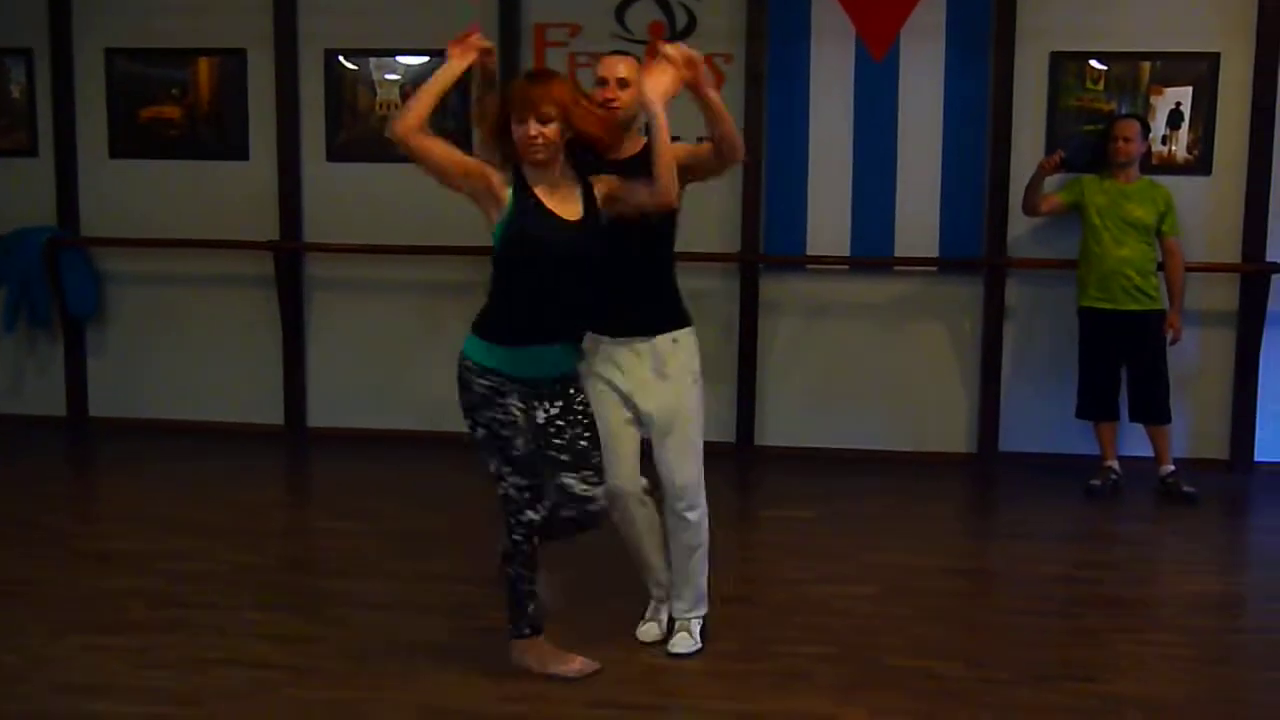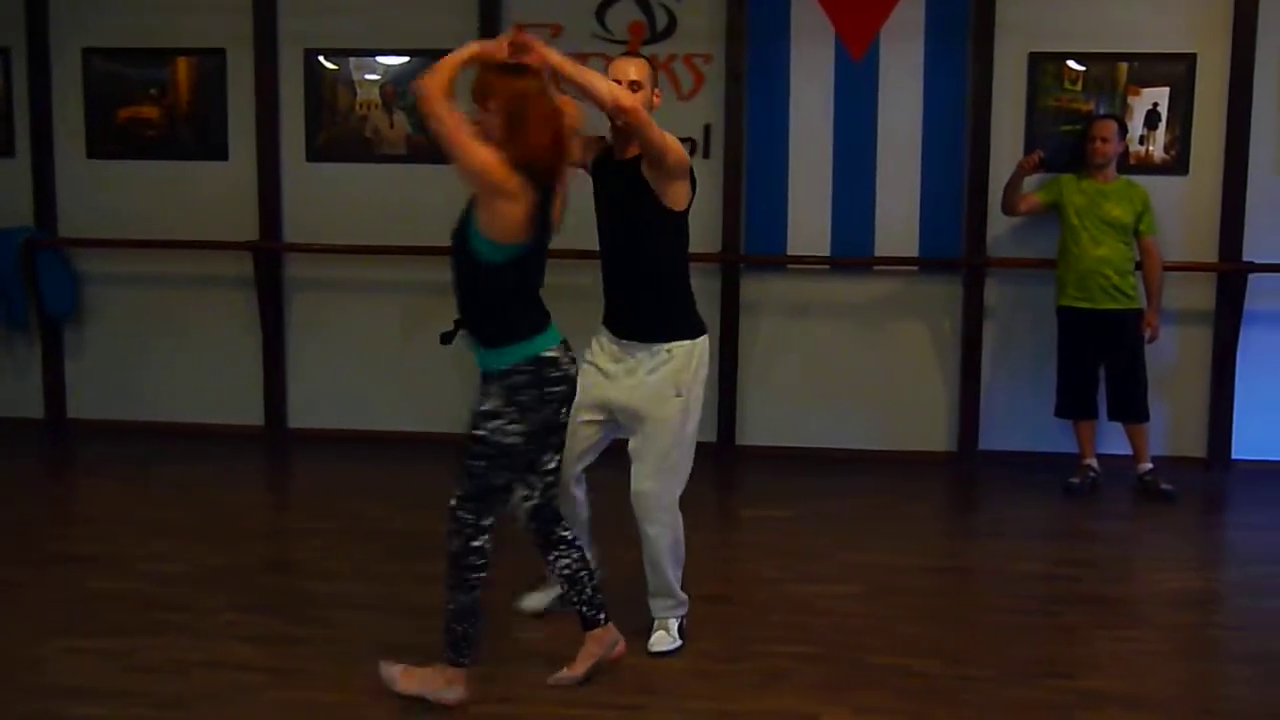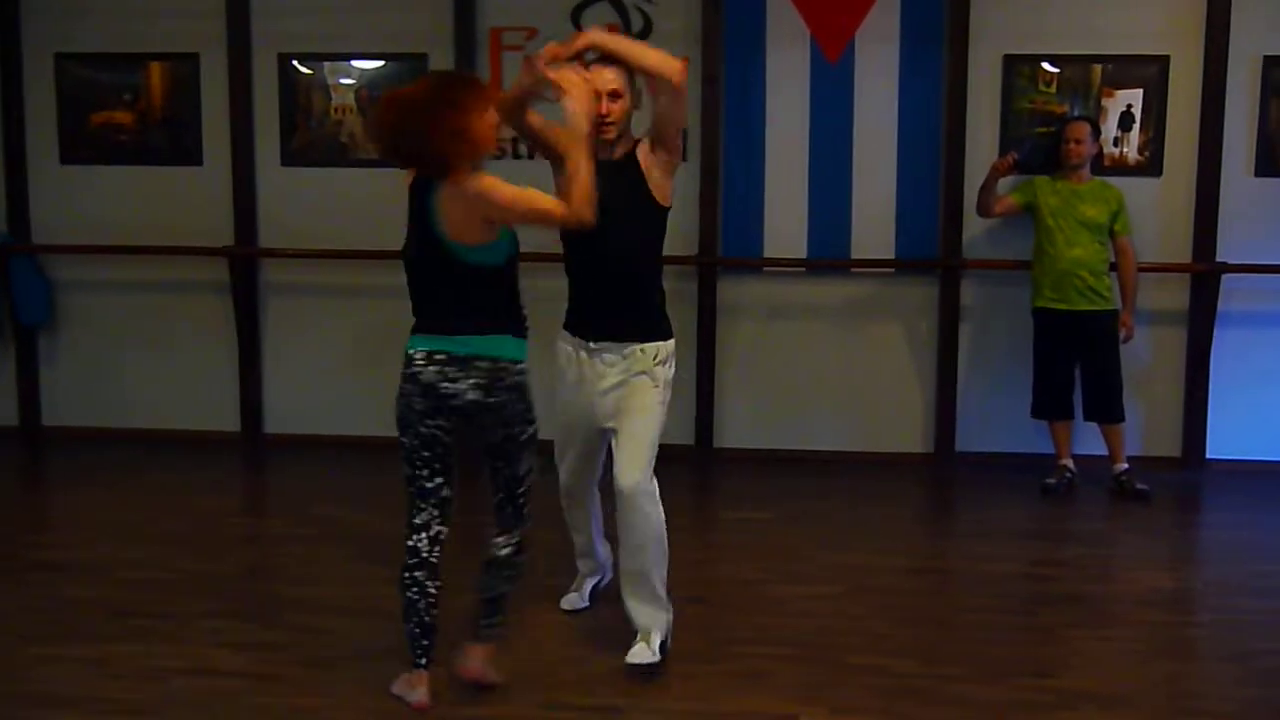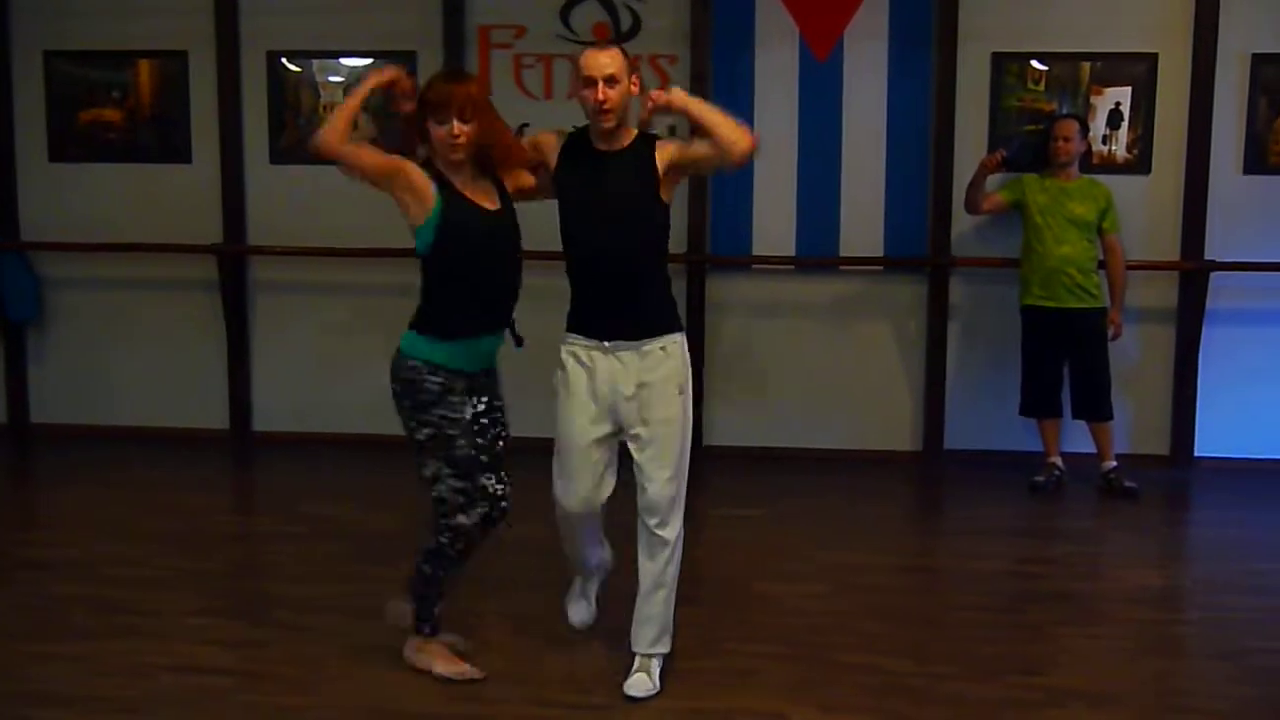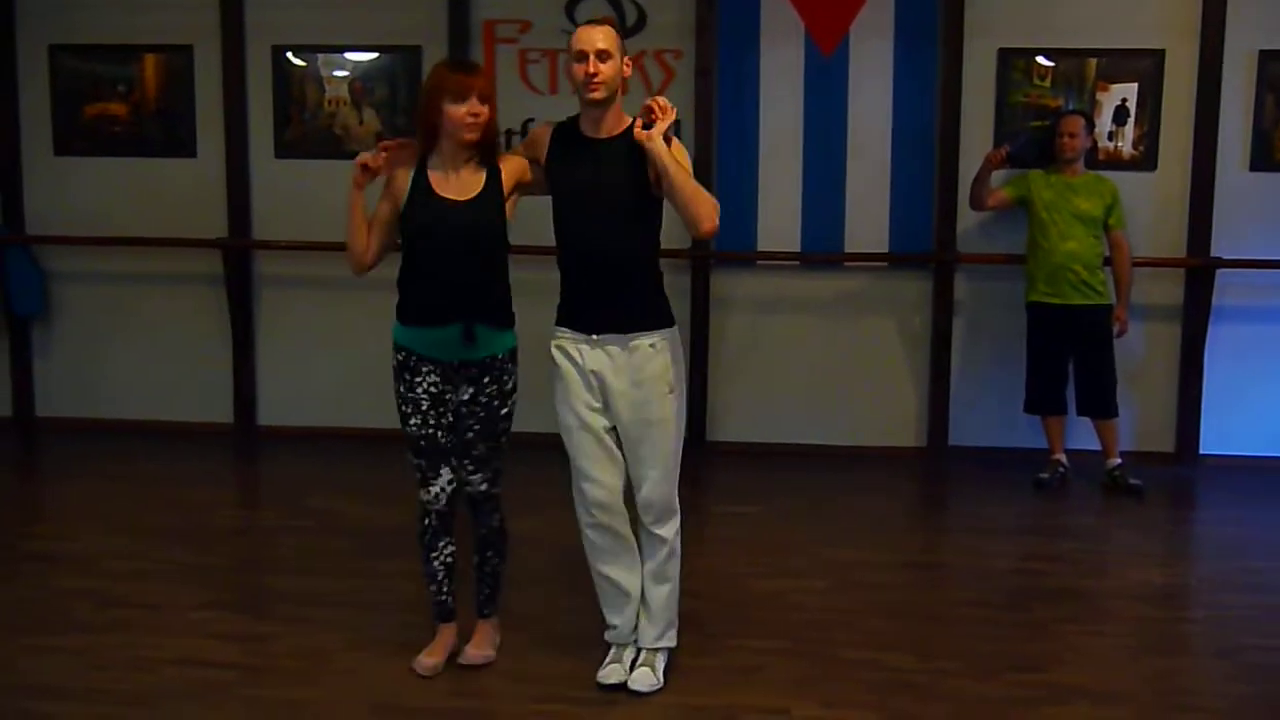
dt=0.3s
person 1, frame 1
left shoulder: (667, 163)
right shoulder: (571, 161)
left elbow: (730, 153)
left wrist: (702, 90)
left hip: (662, 344)
right hip: (596, 347)
left knee: (682, 487)
right knee: (622, 484)
left ankle: (689, 610)
right ankle: (660, 589)
person 1, frame 2
left shoulder: (667, 159)
right shoulder: (599, 155)
left elbow: (632, 118)
left wrist: (557, 61)
left hip: (671, 353)
right hip: (611, 346)
left knee: (652, 495)
right knee: (558, 466)
left ankle: (669, 612)
person 1, frame 3
left shoulder: (653, 157)
right shoulder: (565, 152)
left elbow: (674, 74)
right elbow: (503, 110)
left wrist: (598, 40)
left hip: (642, 352)
right hip: (578, 350)
left knee: (634, 481)
right knee: (576, 478)
left ankle: (652, 621)
right ankle: (594, 565)
person 1, frame 4
left shoulder: (660, 156)
right shoulder: (555, 150)
left elbow: (741, 148)
left wrist: (682, 103)
left hip: (656, 351)
right hip: (584, 350)
left knee: (660, 503)
right knee: (574, 495)
left ankle: (650, 648)
right ankle: (588, 565)
person 1, frame 5
left shoulder: (655, 145)
right shoulder: (547, 142)
left elbow: (706, 225)
left wrist: (655, 145)
left hip: (646, 344)
right hip: (574, 345)
left knee: (657, 501)
right knee: (598, 500)
left ankle: (656, 640)
right ankle: (623, 634)
person 2, frame 1
left shoulder: (598, 193)
right shoulder: (496, 185)
left elbow: (665, 198)
right elbow: (406, 131)
left wrist: (657, 112)
right wrist: (456, 65)
left hip: (559, 378)
right hip: (491, 374)
left knee: (590, 499)
right knee: (528, 510)
right ankle: (526, 638)
person 2, frame 2
left shoulder: (503, 178)
right shoulder: (521, 182)
left elbow: (430, 94)
left wrist: (472, 53)
left hip: (526, 379)
right hip: (533, 368)
left knee: (469, 517)
right knee: (539, 509)
left ankle: (451, 672)
right ankle: (597, 632)
person 2, frame 3
left shoulder: (423, 186)
right shoulder: (473, 190)
right elbow: (579, 213)
right wrist: (577, 119)
left hip: (423, 373)
right hip: (492, 376)
left knee: (424, 522)
right knee: (515, 511)
left ankle: (417, 672)
right ankle: (479, 647)
person 2, frame 4
left shoulder: (501, 180)
right shoulder: (415, 179)
right elbow: (327, 143)
right wrist: (373, 83)
left hip: (480, 368)
right hip: (430, 370)
left knee: (492, 501)
right knee: (457, 509)
left ankle: (424, 609)
right ankle: (423, 638)
person 2, frame 5
left shoulder: (508, 171)
right shoulder: (406, 176)
right elbow: (362, 260)
right wrist: (359, 184)
left hip: (490, 355)
right hip: (420, 354)
left knee: (483, 491)
right knee: (436, 492)
left ankle: (487, 619)
right ankle: (444, 626)
person 3, frame 1
left shoulder: (1159, 195)
right shoulder: (1086, 187)
left elbow: (1173, 255)
right elbow: (1033, 208)
left wrist: (1176, 310)
right wrist: (1040, 175)
left hip: (1146, 310)
right hip: (1097, 309)
left knee: (1153, 393)
right knee: (1100, 392)
left ankle: (1167, 471)
right ankle: (1110, 467)
person 3, frame 2
left shoulder: (1136, 195)
right shoulder: (1064, 187)
left elbow: (1150, 254)
right elbow: (1012, 208)
left wrist: (1153, 308)
right wrist: (1019, 175)
left hip: (1123, 308)
right hip: (1075, 308)
left knee: (1131, 392)
right knee: (1079, 391)
left ankle: (1145, 469)
right ankle: (1089, 465)
person 3, frame 3
left shoulder: (1110, 196)
right shoulder: (1038, 188)
left elbow: (1125, 255)
right elbow: (987, 210)
left wrist: (1128, 309)
right wrist: (993, 177)
left hip: (1098, 309)
right hip: (1051, 309)
left knee: (1106, 392)
right knee: (1054, 391)
left ankle: (1120, 469)
right ankle: (1065, 466)
person 3, frame 4
left shoulder: (1099, 193)
right shoulder: (1027, 186)
left elbow: (1113, 252)
right elbow: (975, 207)
left wrist: (1117, 307)
right wrist: (981, 174)
left hip: (1087, 307)
right hip: (1039, 307)
left knee: (1095, 391)
right knee: (1043, 390)
left ankle: (1109, 467)
right ankle: (1053, 464)
person 3, frame 5
left shoulder: (1105, 189)
right shoulder: (1032, 182)
left elbow: (1120, 249)
right elbow: (980, 203)
left wrist: (1122, 303)
right wrist: (985, 170)
left hip: (1093, 304)
right hip: (1045, 303)
left knee: (1101, 388)
right knee: (1048, 387)
left ankle: (1114, 465)
right ankle: (1058, 461)
